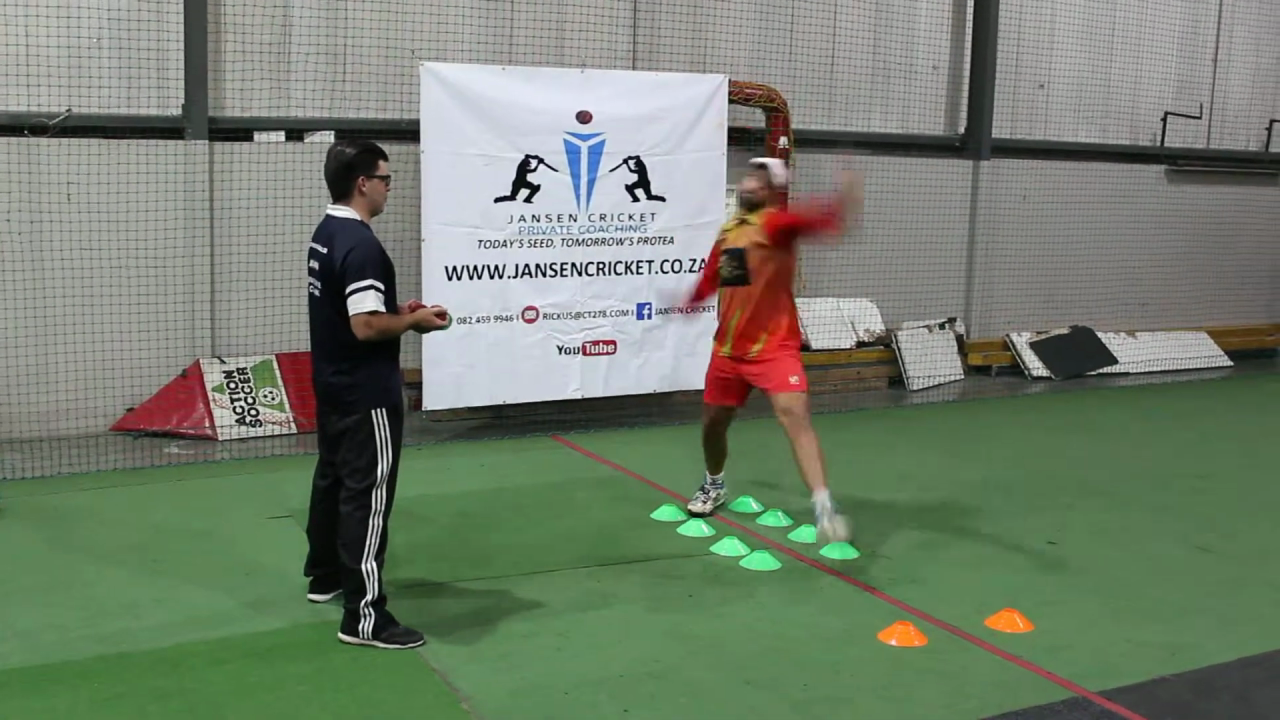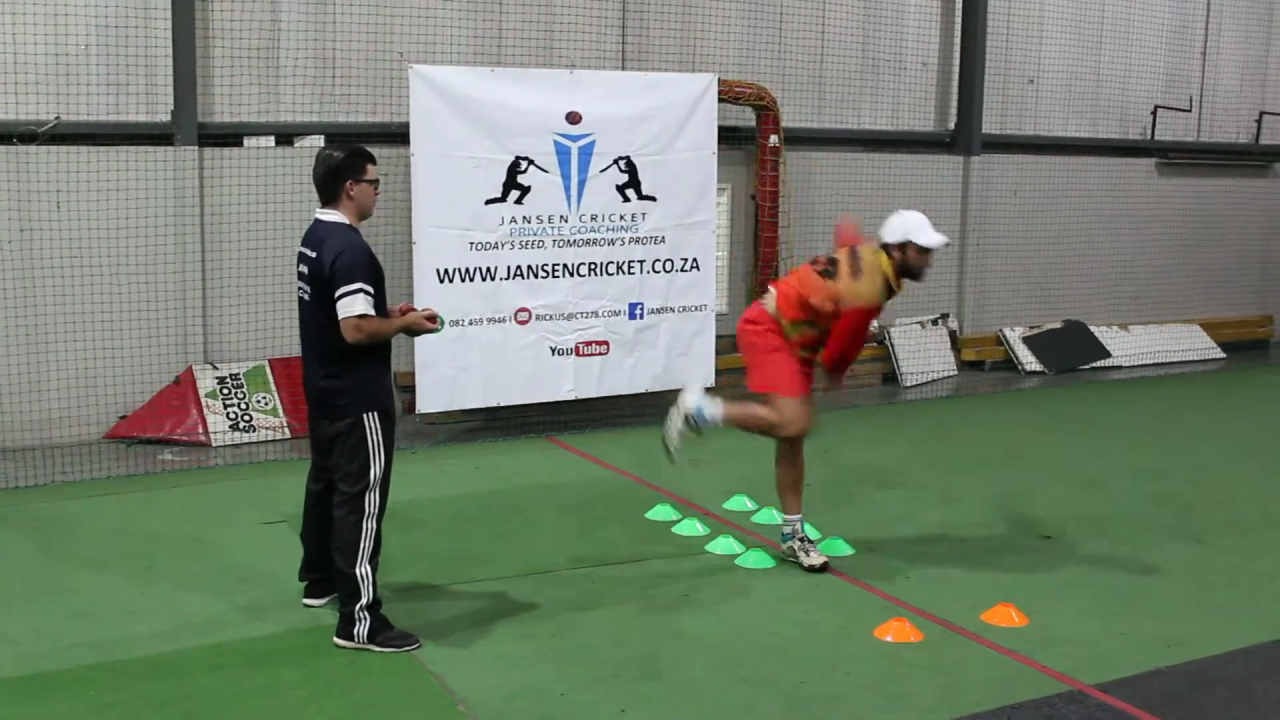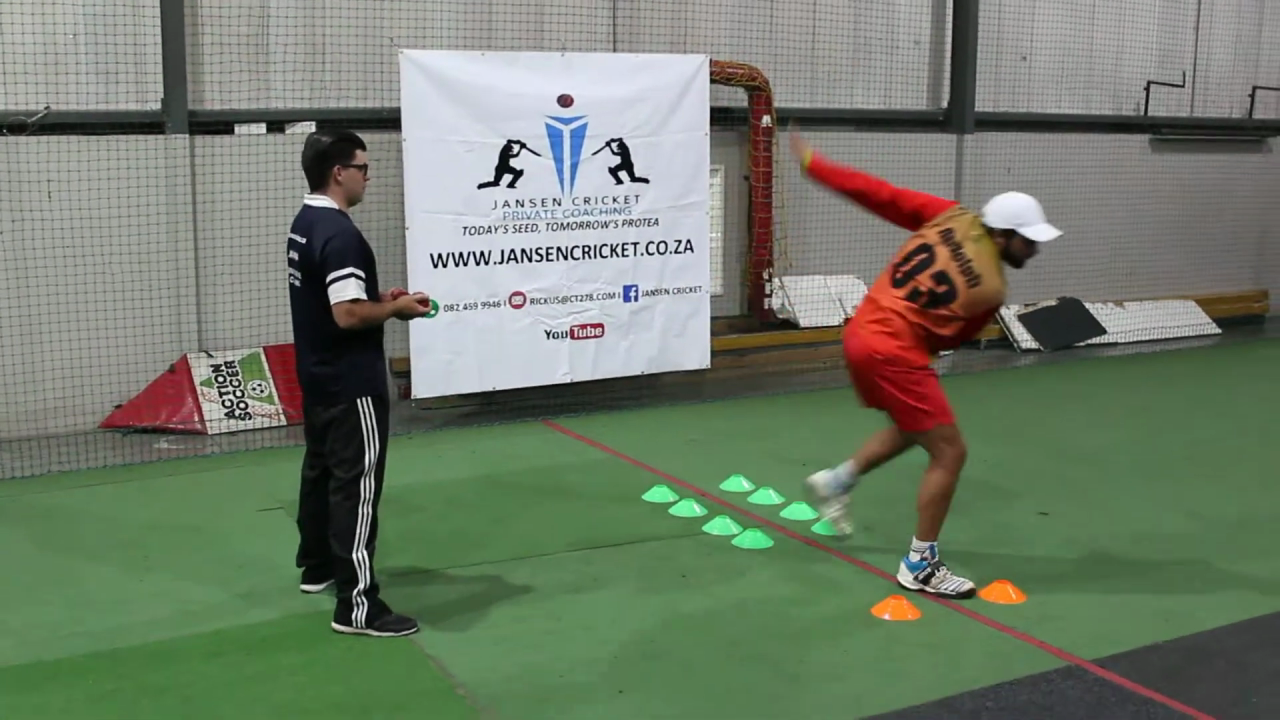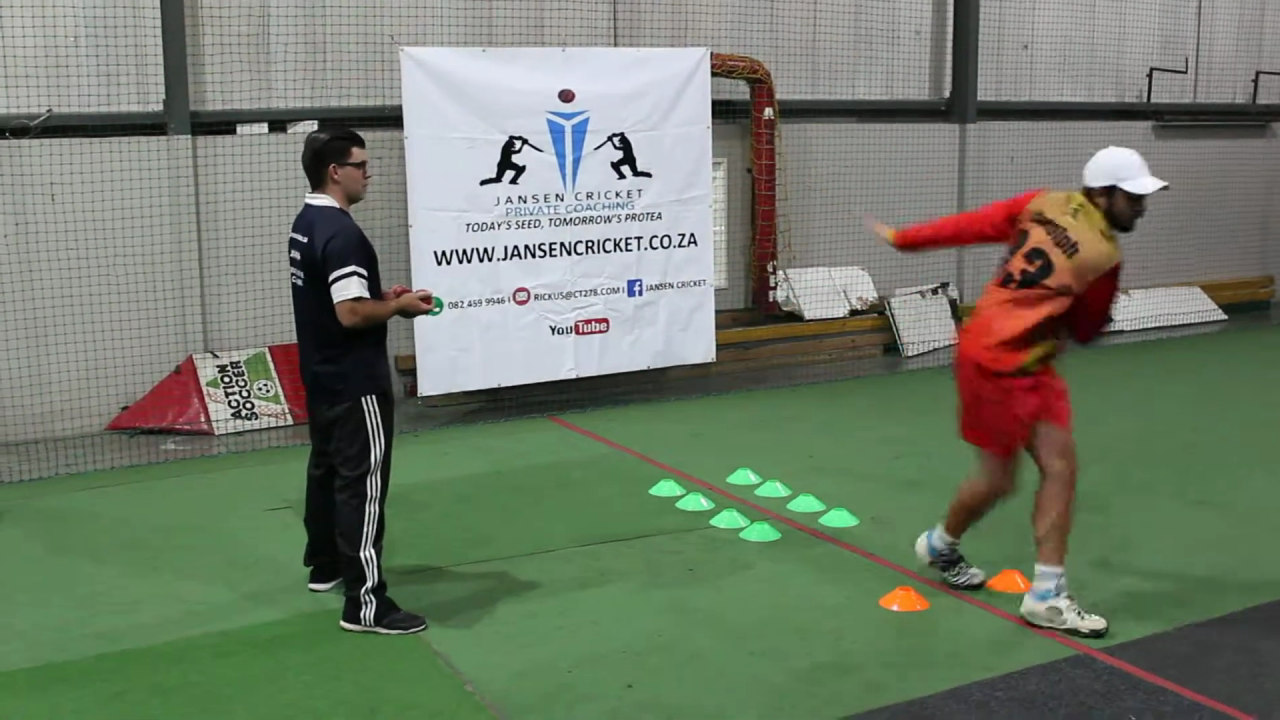
dt=0.4s
person 1, frame 1
left shoulder: (325, 233)
right shoulder: (361, 245)
right elbow: (365, 327)
left wrist: (395, 310)
right wrist: (414, 321)
left hip: (333, 385)
right hip: (366, 394)
left knee: (333, 479)
right knee: (367, 497)
left ankle: (325, 575)
right ankle: (363, 615)
person 1, frame 2
left shoulder: (314, 237)
right shoulder: (350, 249)
right elbow: (355, 330)
left wrist: (386, 312)
right wrist: (404, 324)
left hip: (325, 389)
right hip: (357, 398)
left knee: (326, 483)
right knee: (361, 501)
left ankle: (319, 579)
right ankle: (359, 619)
person 1, frame 3
left shoulder: (304, 223)
right shoulder: (340, 234)
right elbow: (348, 315)
left wrist: (378, 297)
right wrist: (396, 308)
left hip: (318, 375)
right hip: (351, 384)
left knee: (321, 470)
right knee: (356, 486)
left ankle: (317, 565)
right ankle: (356, 604)
person 1, frame 4
left shoulder: (306, 222)
right shoulder: (342, 233)
right elbow: (351, 313)
left wrist: (381, 295)
right wrist: (400, 306)
left hip: (322, 375)
right hip: (355, 382)
left knee: (327, 468)
right knee: (361, 484)
left ankle: (324, 564)
right ankle: (364, 602)
person 2, frame 1
left shoulder: (776, 222)
right shoulder: (728, 234)
left elbow: (815, 220)
left wrist: (841, 202)
right wrist: (691, 299)
left hip: (775, 346)
right hip: (731, 348)
left knee: (795, 417)
right knee: (712, 422)
left ankle: (825, 513)
right ankle: (713, 486)
person 2, frame 2
left shoulder: (867, 252)
right shoulder: (867, 296)
left elbow: (849, 234)
right elbow: (838, 352)
left wrist: (846, 244)
right wrist: (834, 373)
left hip: (792, 339)
right hip: (769, 331)
left knee: (793, 440)
right knee: (792, 425)
left ankle: (793, 533)
right ankle: (700, 408)
person 2, frame 3
left shoulder: (953, 218)
right shoulder: (990, 294)
left elbow: (878, 194)
right elbow: (947, 338)
left wrist: (816, 165)
left hip: (861, 334)
right hip: (893, 353)
left knee: (911, 429)
right knee: (949, 452)
left ankle: (836, 481)
right ankle: (920, 565)
person 2, frame 4
left shoulder: (1044, 203)
right shoulder: (1103, 259)
left elbow: (967, 224)
right elbow: (1085, 331)
left wrist: (901, 238)
left hip: (1028, 360)
right hip: (994, 360)
left knee: (1061, 465)
right knee: (997, 477)
left ankle: (1046, 595)
right ankle: (939, 547)
